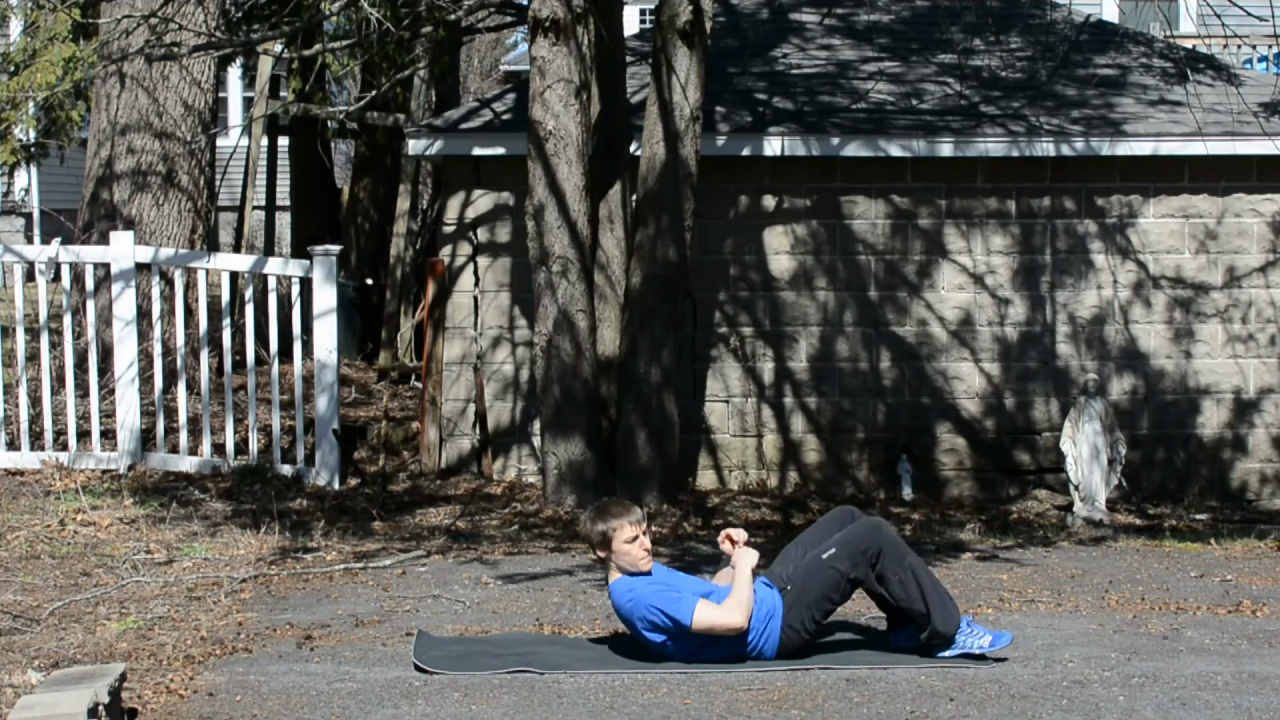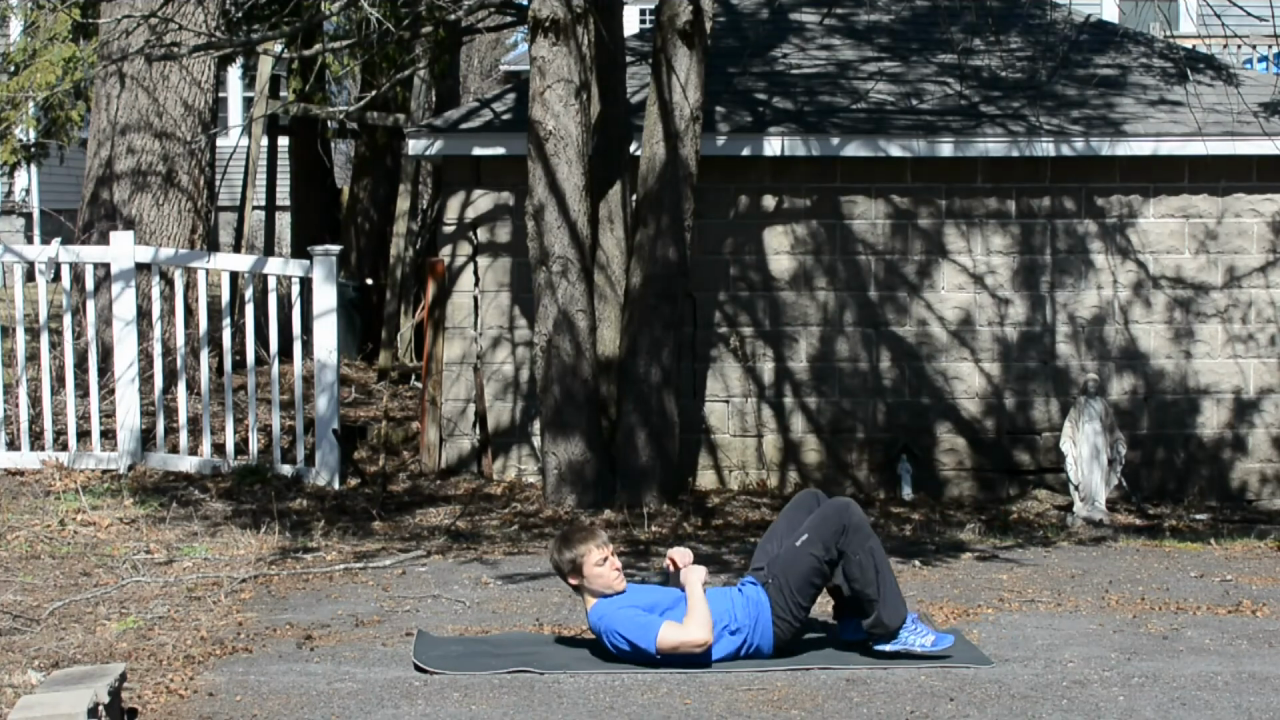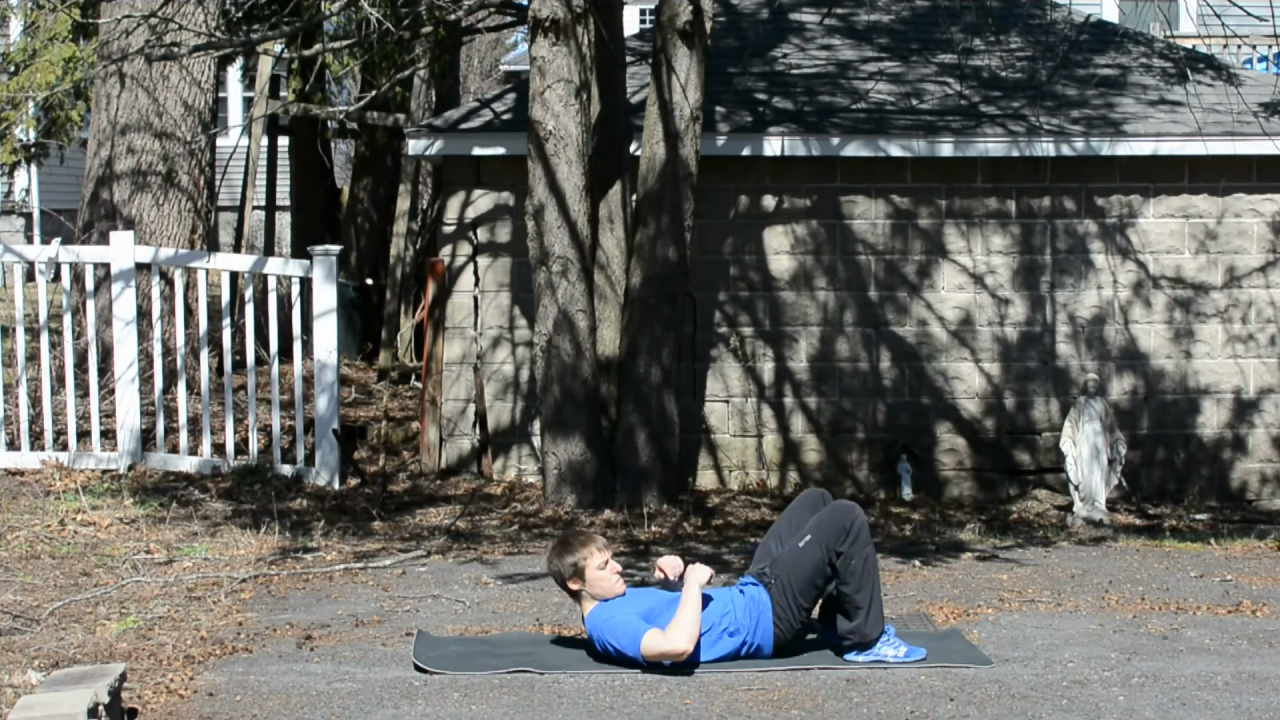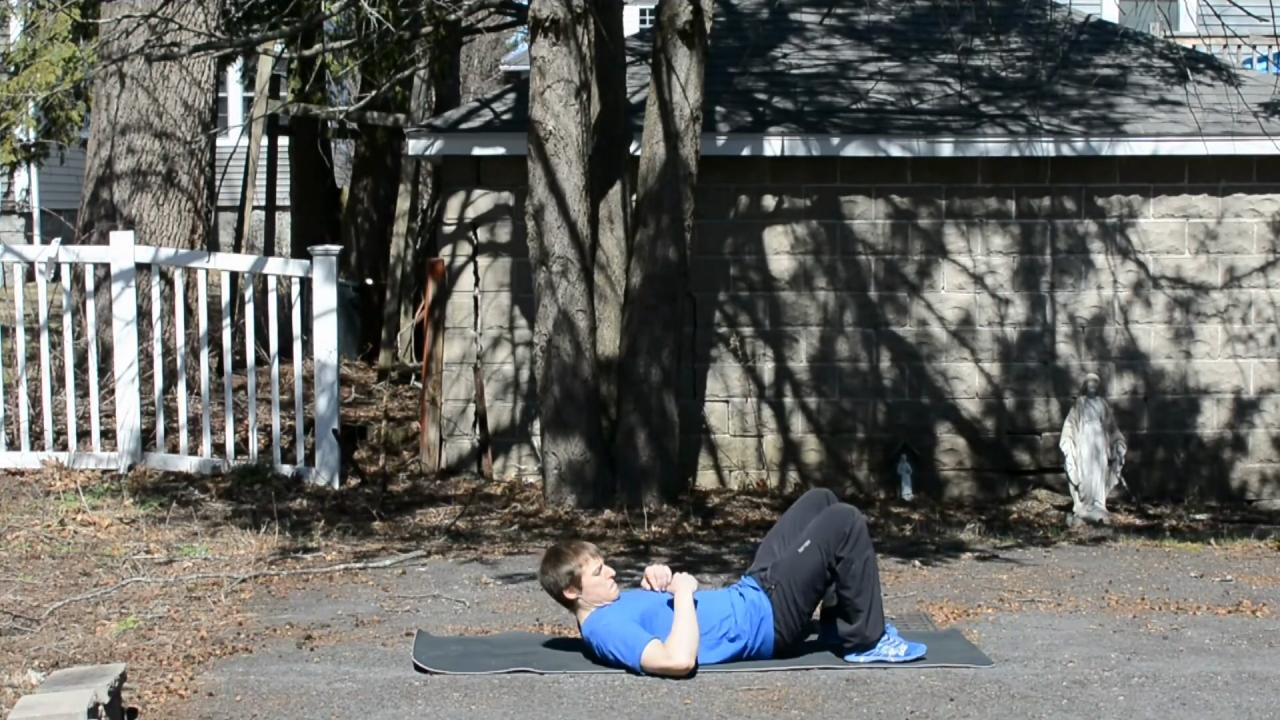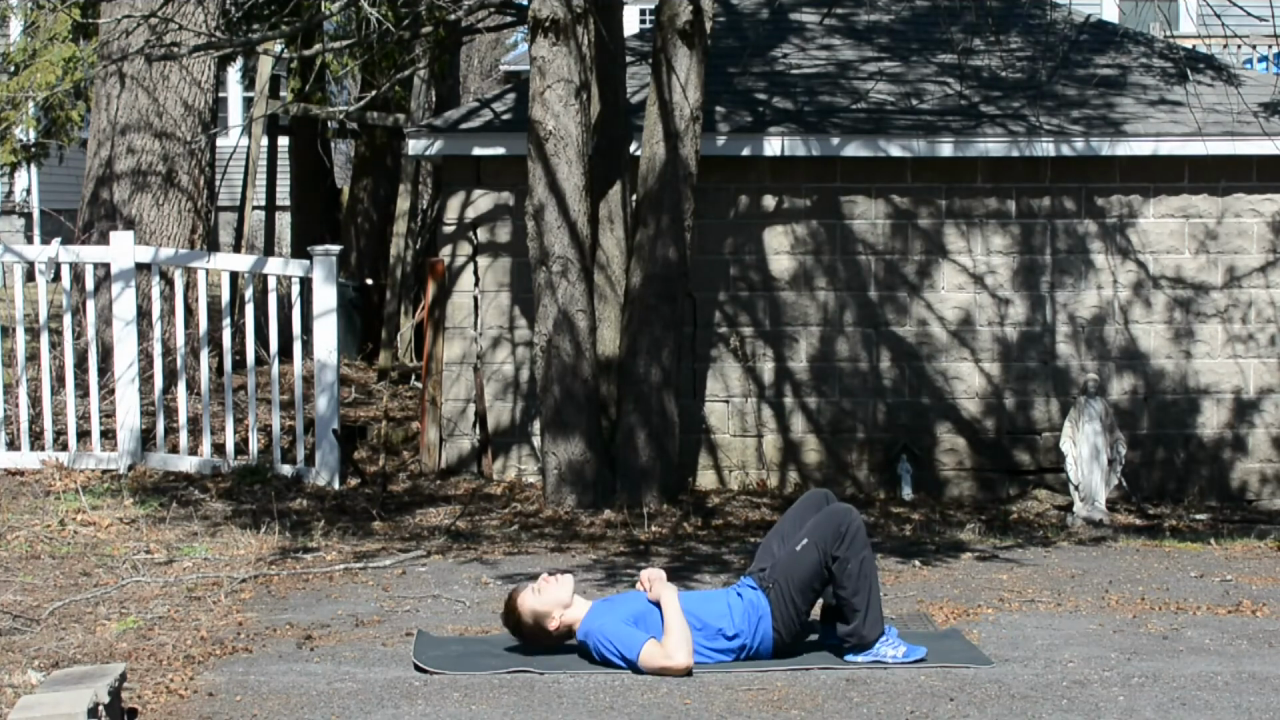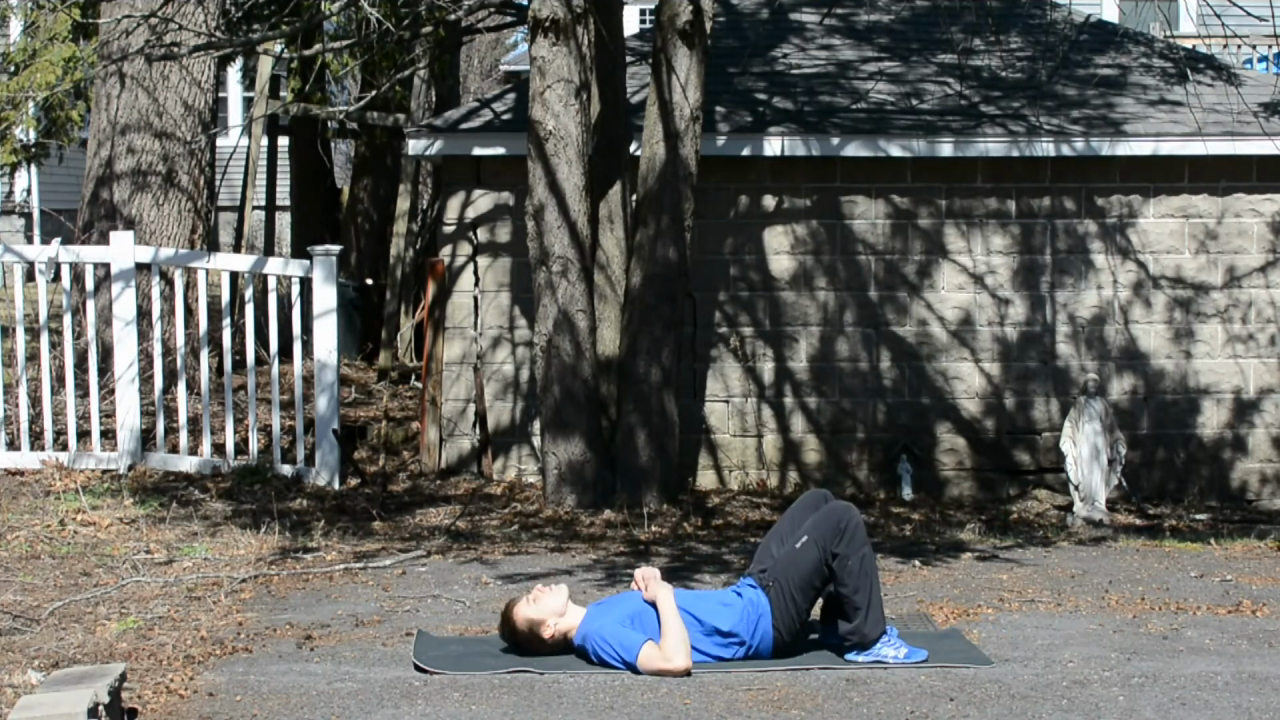
dt=0.3s
person 1, frame 1
left shoulder: (642, 573)
right shoulder: (636, 597)
right elbow: (734, 619)
left wrist: (732, 561)
right wrist: (744, 565)
left hip: (770, 597)
right hip: (777, 624)
left knee: (848, 518)
right knee: (874, 535)
left ankle: (907, 625)
right ankle: (945, 633)
person 1, frame 2
left shoulder: (615, 597)
right shoulder: (612, 620)
right elbow: (697, 638)
left wrist: (679, 575)
right wrist: (692, 582)
left hip: (749, 593)
right hip: (765, 618)
left knee: (812, 500)
right knee: (843, 514)
left ankle: (856, 620)
right ankle: (891, 627)
person 1, frame 3
left shoulder: (614, 602)
right shoulder: (607, 624)
right elbow: (678, 646)
left wrist: (670, 579)
right wrist: (692, 583)
left hip: (751, 594)
right hip: (766, 619)
left knee: (817, 500)
right knee: (847, 518)
left ankle: (838, 625)
right ankle: (866, 641)
person 1, frame 4
left shoulder: (609, 607)
right shoulder: (605, 630)
right elbow: (679, 660)
left wrist: (657, 587)
right wrist: (682, 595)
left hip: (751, 593)
right hip: (766, 620)
left knee: (822, 501)
right knee: (846, 523)
left ankle: (839, 627)
right ankle: (865, 641)
person 1, frame 5
left shoulder: (601, 613)
right shoulder: (601, 631)
right elbow: (677, 660)
left wrist: (650, 585)
right wrist: (667, 596)
left hip: (749, 595)
right hip: (765, 622)
left knee: (822, 501)
right knee: (844, 521)
left ankle: (839, 628)
right ankle: (865, 642)
person 1, frame 6
left shoulder: (598, 616)
right shoulder: (598, 635)
right elbow: (676, 661)
left wrist: (646, 584)
right wrist: (662, 596)
left hip: (749, 594)
right hip: (765, 620)
left knee: (820, 501)
right knee: (842, 518)
left ankle: (841, 627)
right ankle: (867, 640)
